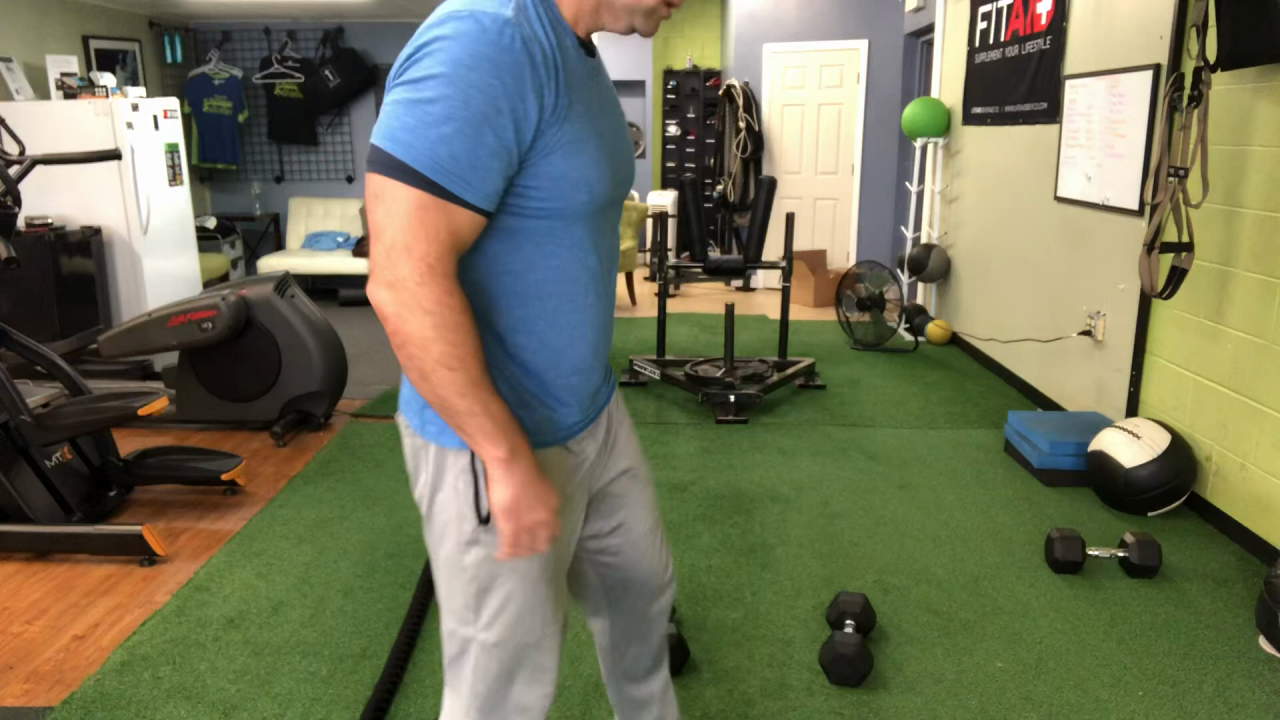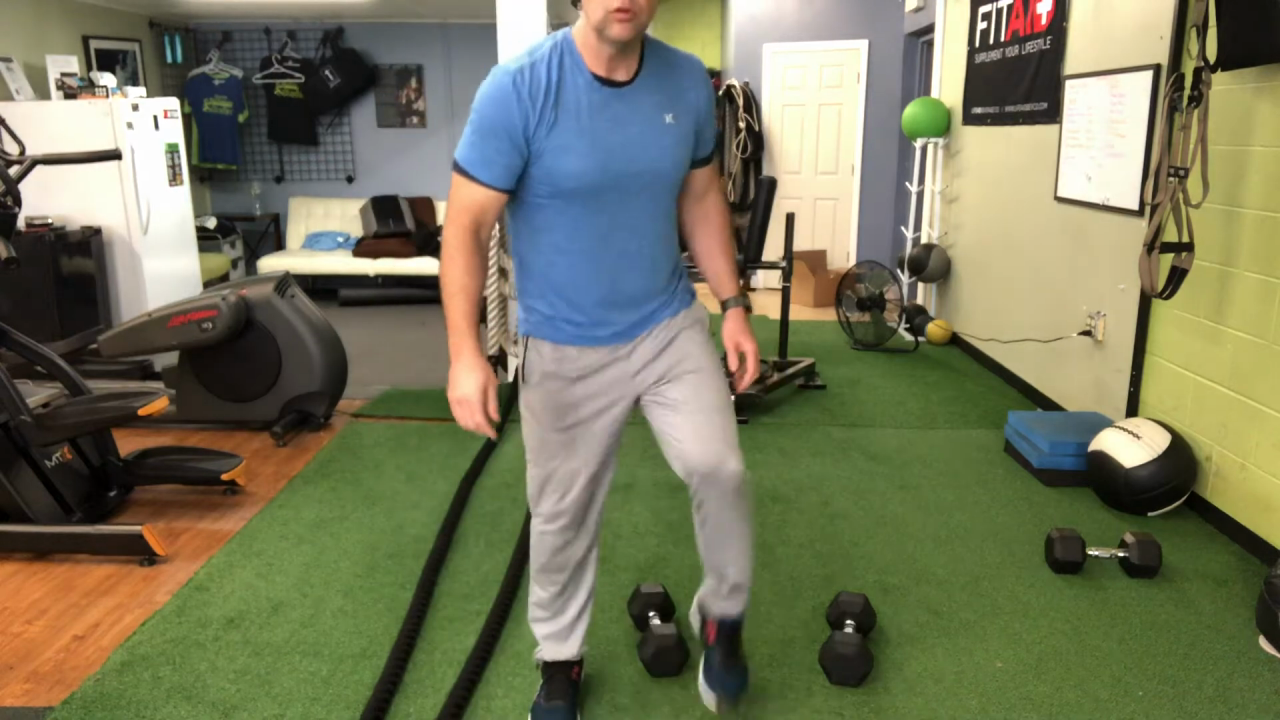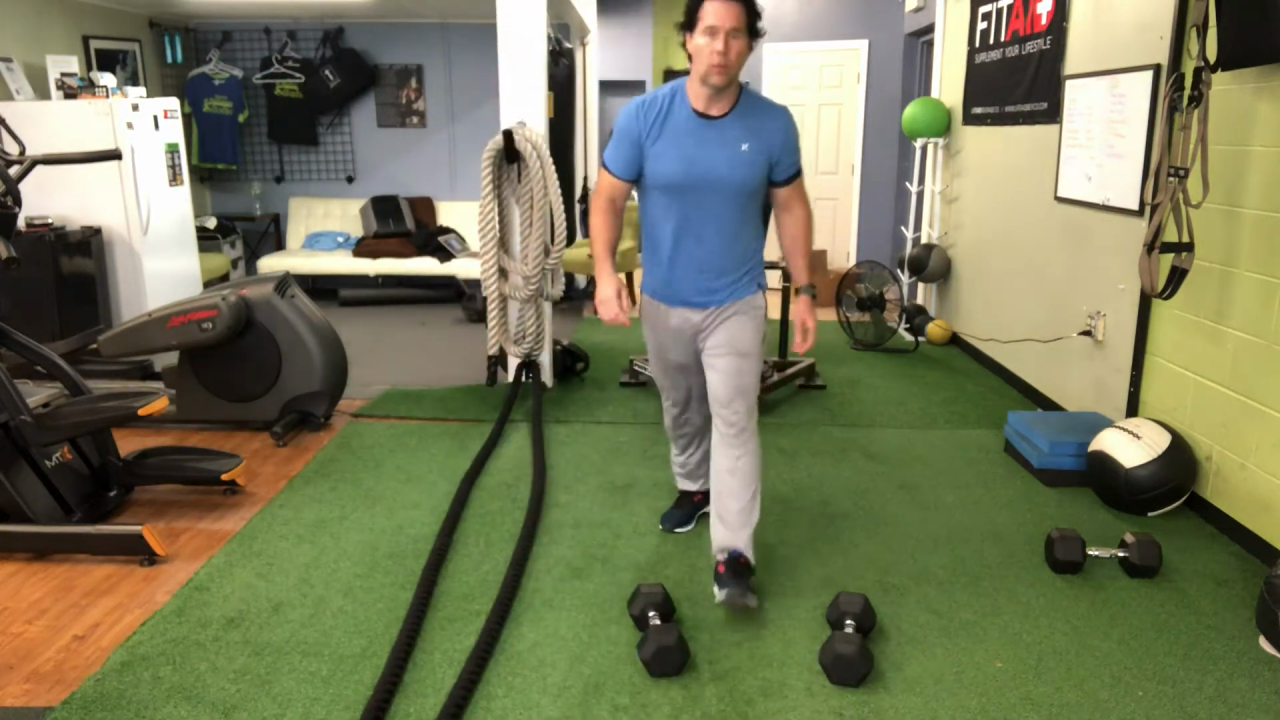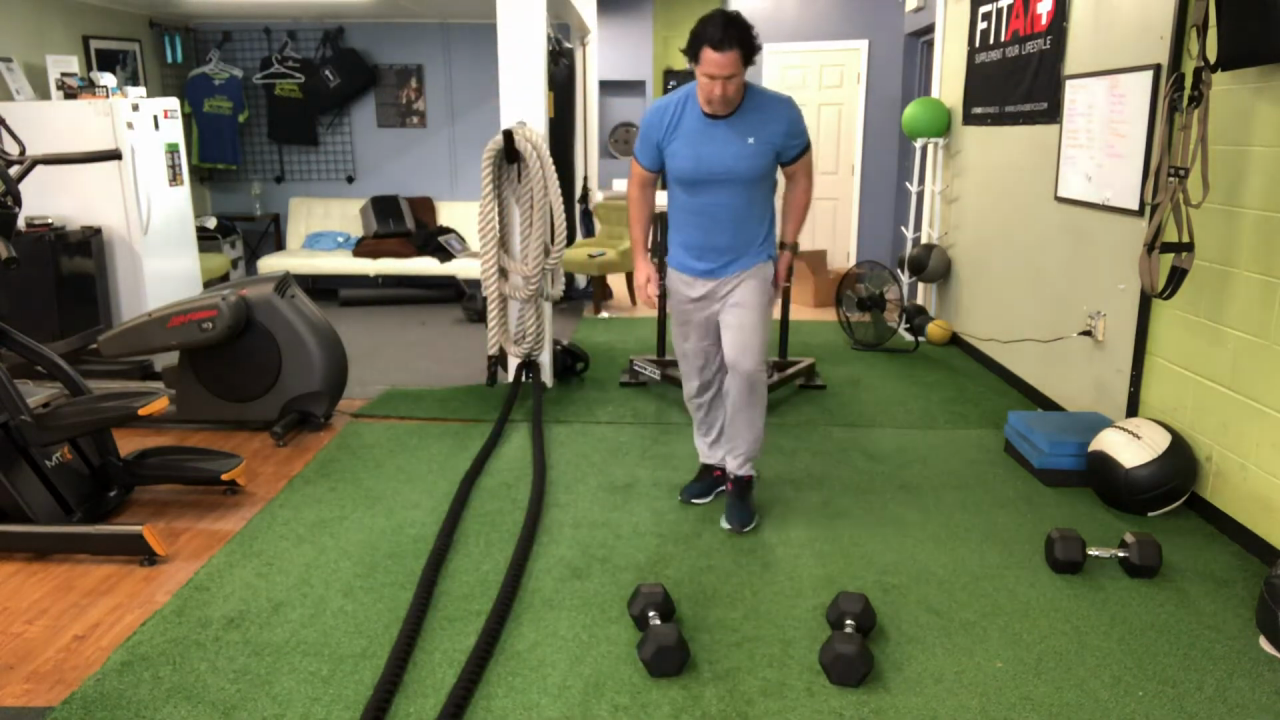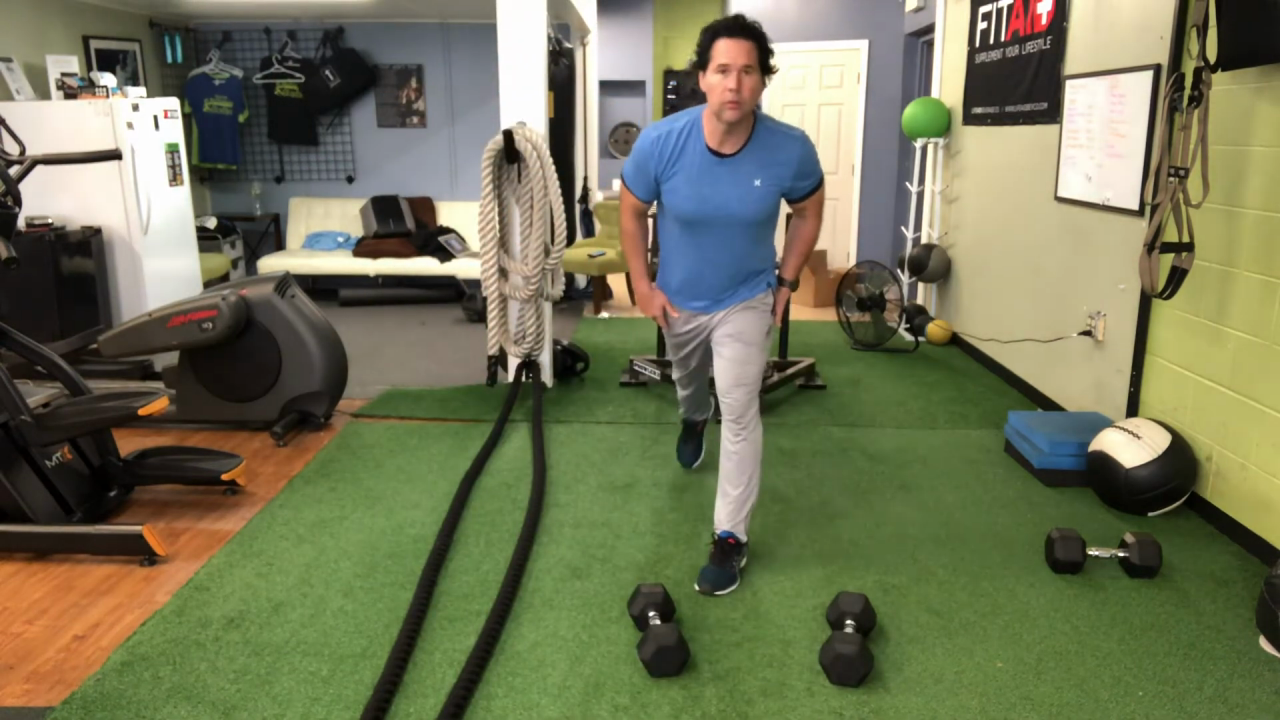
dt=1s
person 1, frame 1
left shoulder: (579, 58)
right elbow: (406, 277)
right wrist: (506, 457)
left hip: (593, 416)
right hip: (491, 440)
left knee: (643, 582)
person 1, frame 2
left shoulder: (687, 83)
right shoulder: (516, 92)
right elbow: (467, 227)
left wrist: (734, 305)
right wrist: (466, 354)
left hip: (671, 326)
right hip: (564, 349)
left knee: (717, 464)
right knee: (563, 512)
left ankle: (721, 617)
right ankle: (559, 656)
person 1, frame 3
left shoulder: (774, 124)
right shoulder: (643, 117)
left elbow: (791, 208)
right elbow: (608, 200)
left wrist: (803, 290)
right wrist: (606, 273)
left hip: (736, 303)
right hip: (664, 302)
left knee: (734, 420)
right knee: (681, 411)
left ankle: (733, 557)
right ankle: (692, 486)
person 1, frame 4
left shoulder: (780, 114)
right shoulder: (662, 116)
left elbow: (799, 177)
right elbow: (641, 185)
left wrist: (786, 247)
right wrist: (641, 257)
left hip: (750, 270)
right hip: (686, 273)
left knee: (745, 369)
right knee: (699, 377)
left ankle: (741, 474)
right ankle: (713, 461)
person 1, frame 5
left shoulder: (791, 150)
right shoulder: (659, 143)
left elbow: (809, 213)
right elbow: (631, 213)
left wrist: (786, 282)
right wrist: (643, 285)
left hip: (746, 301)
right hip: (678, 298)
left knee: (739, 410)
right knee: (688, 380)
left ankle: (730, 537)
right ankle: (694, 420)
